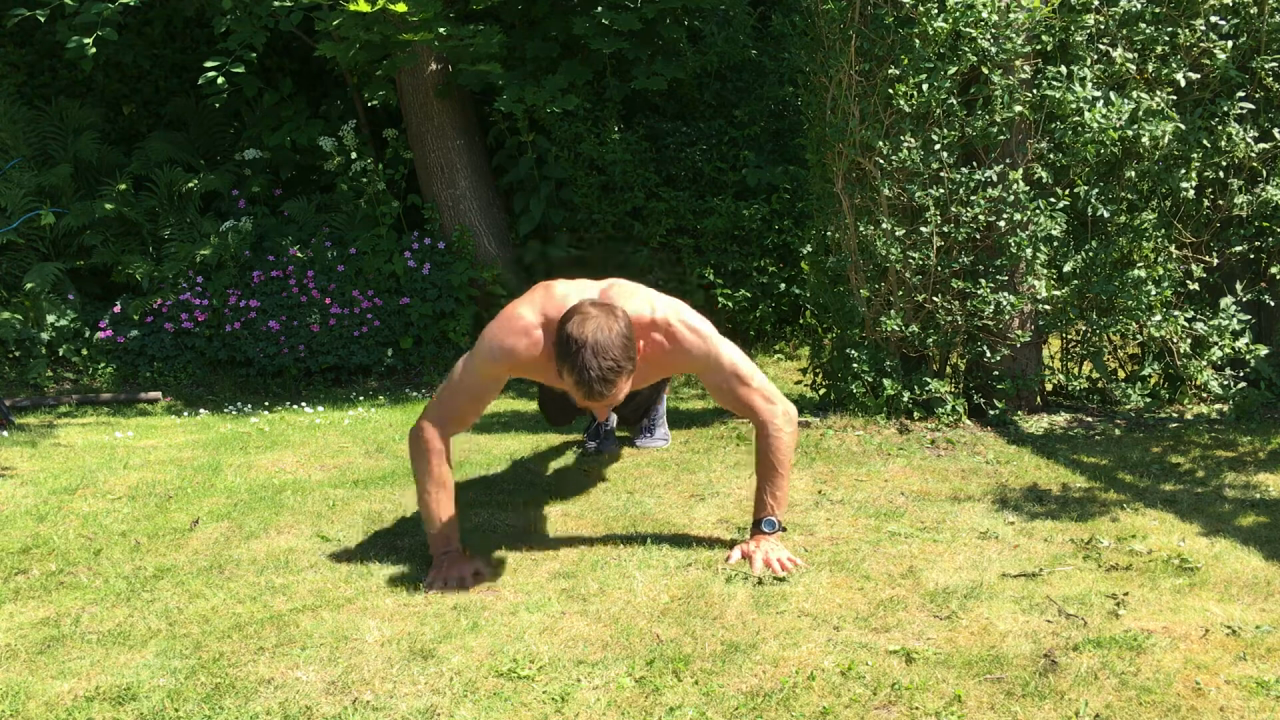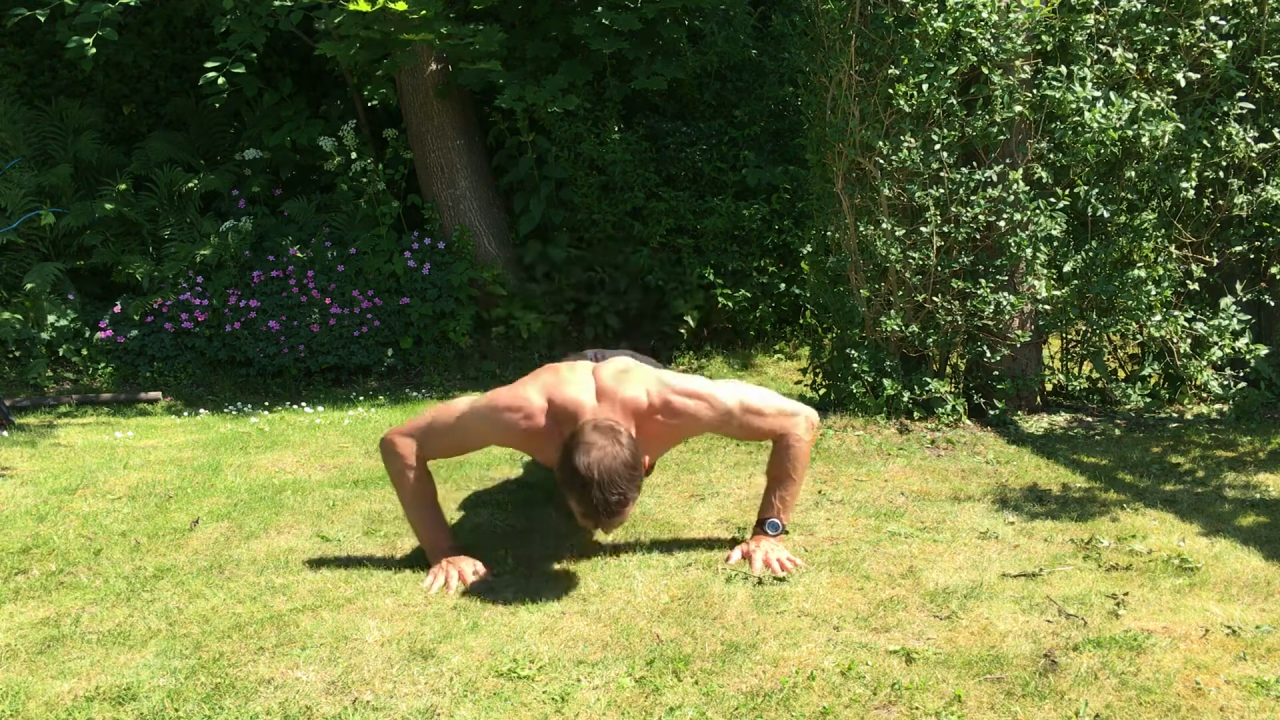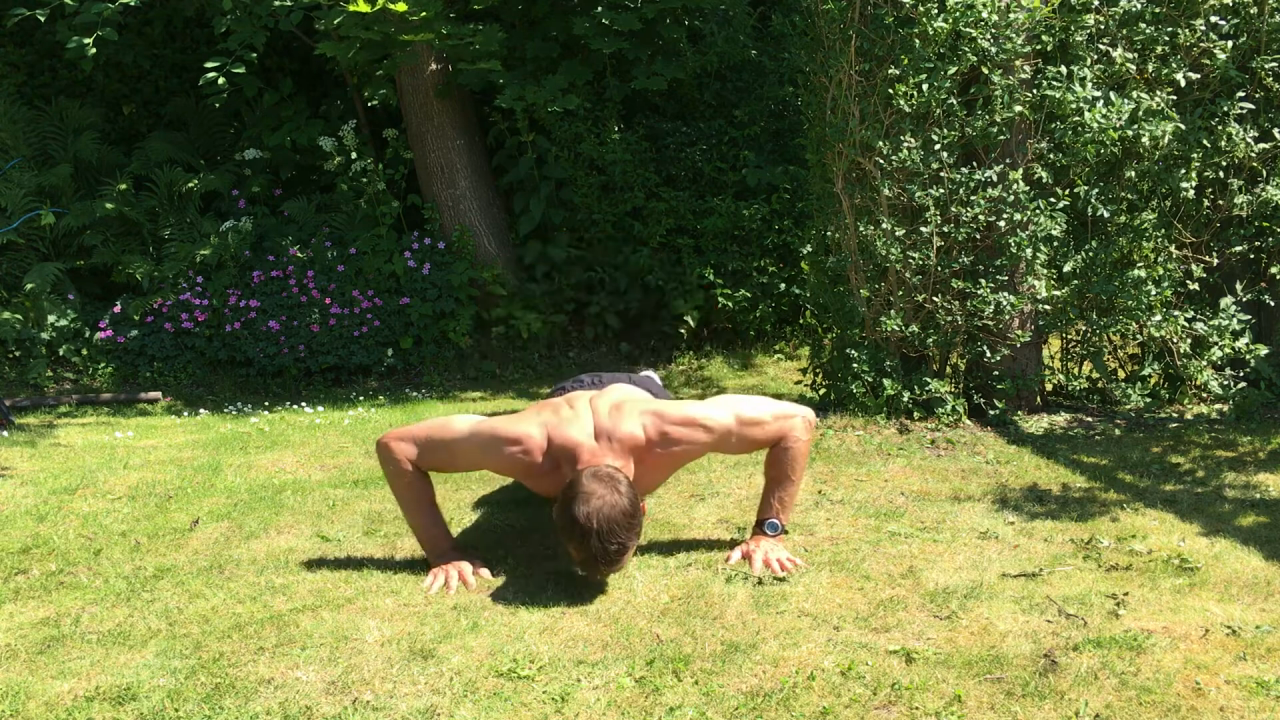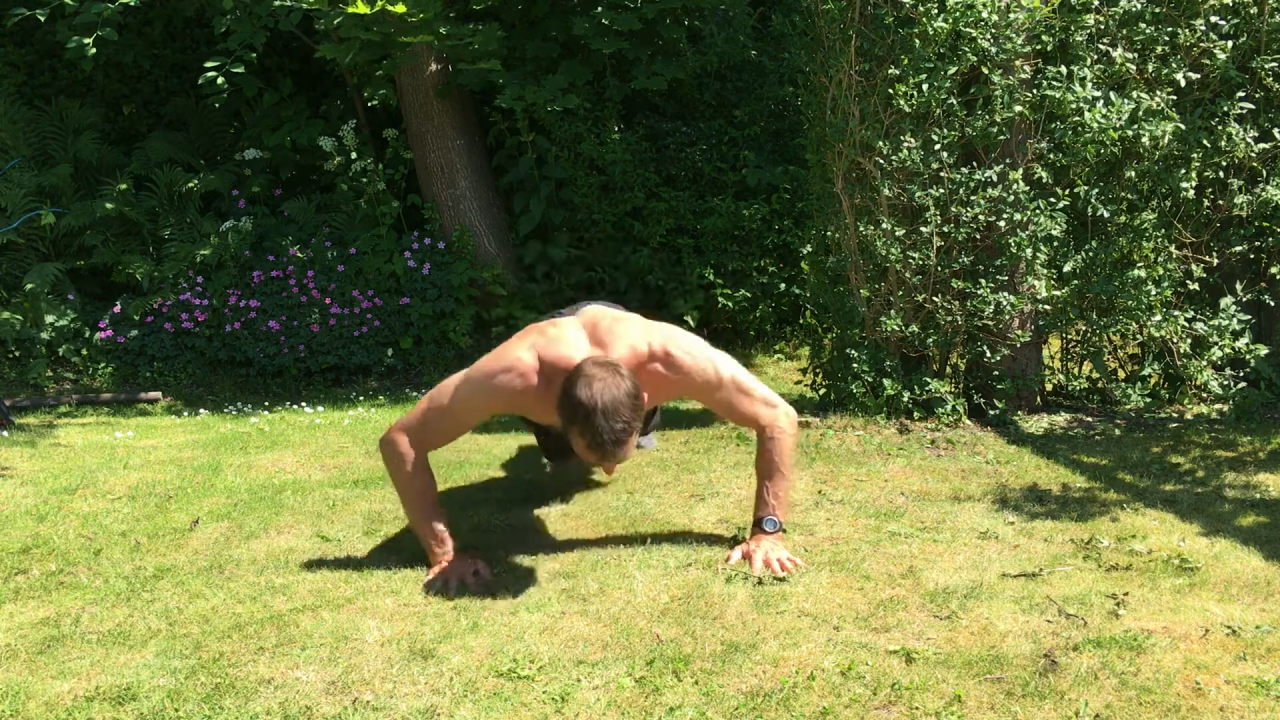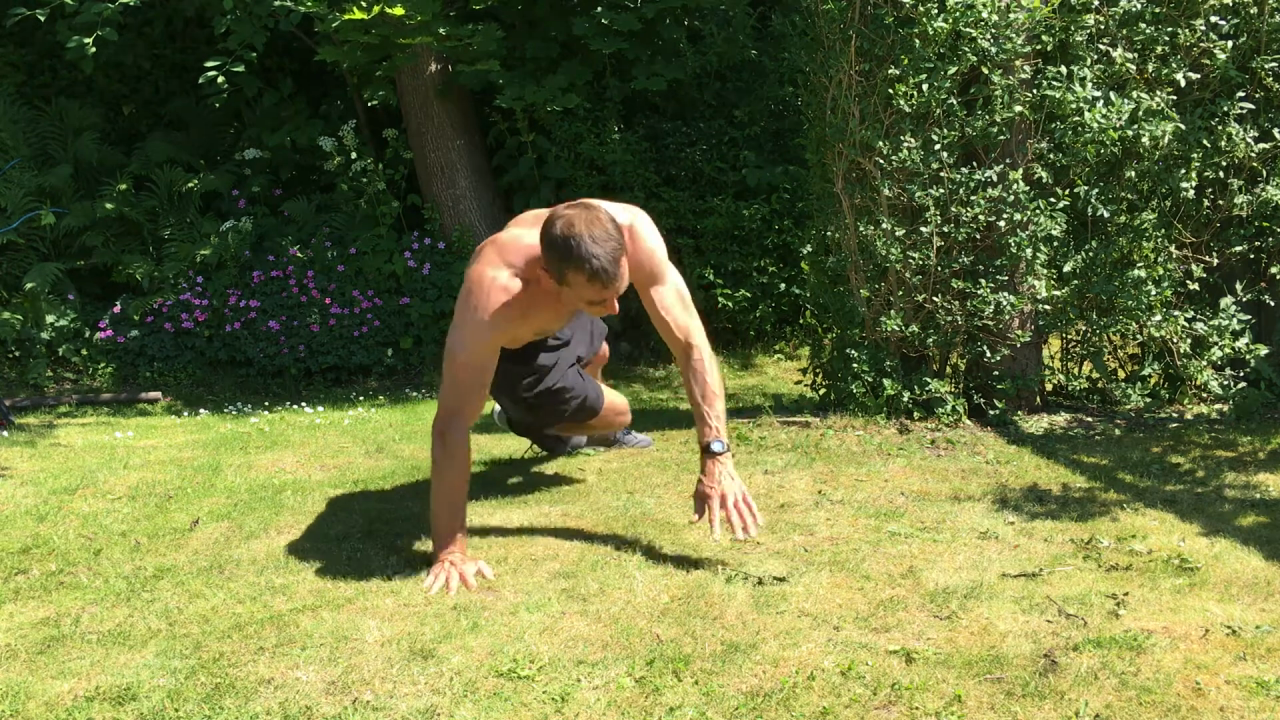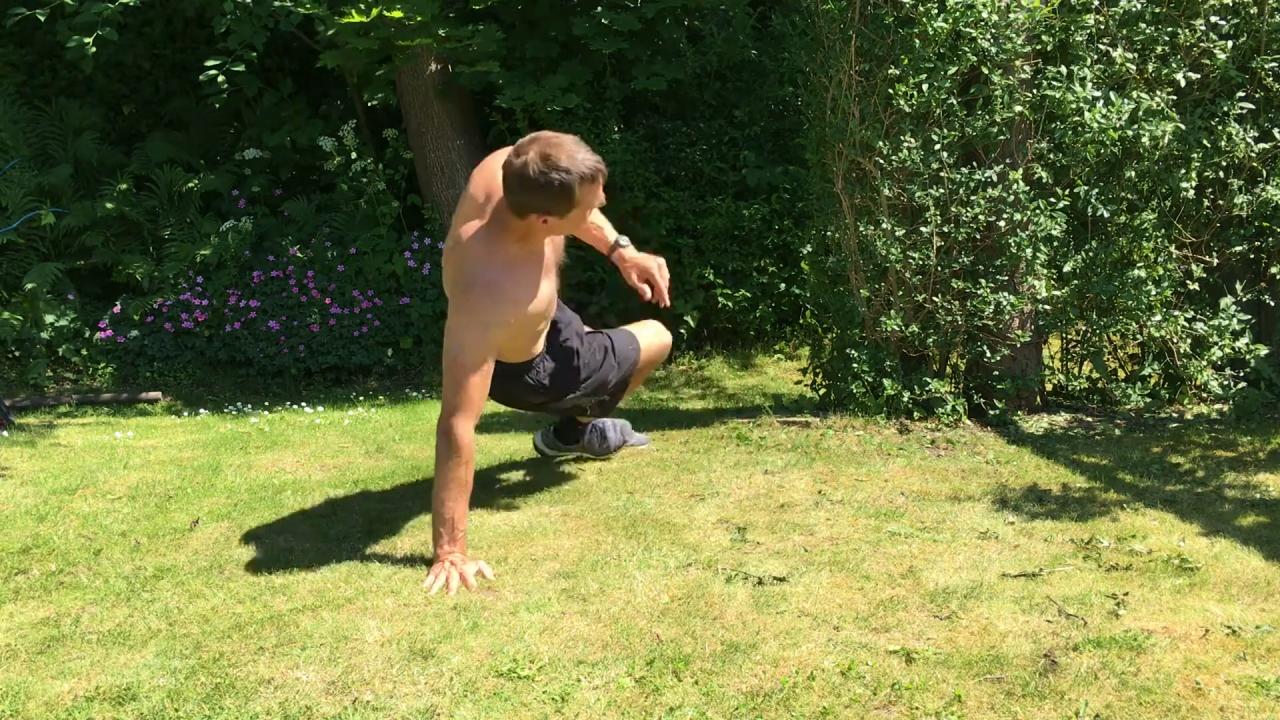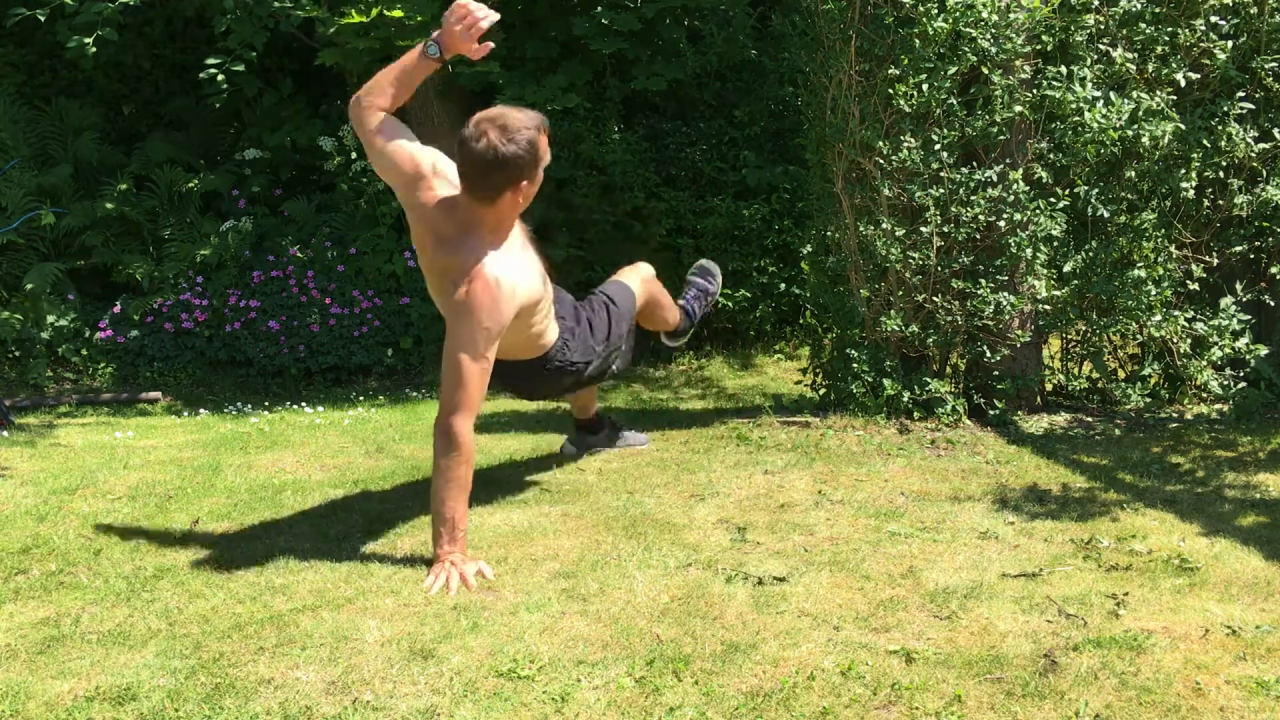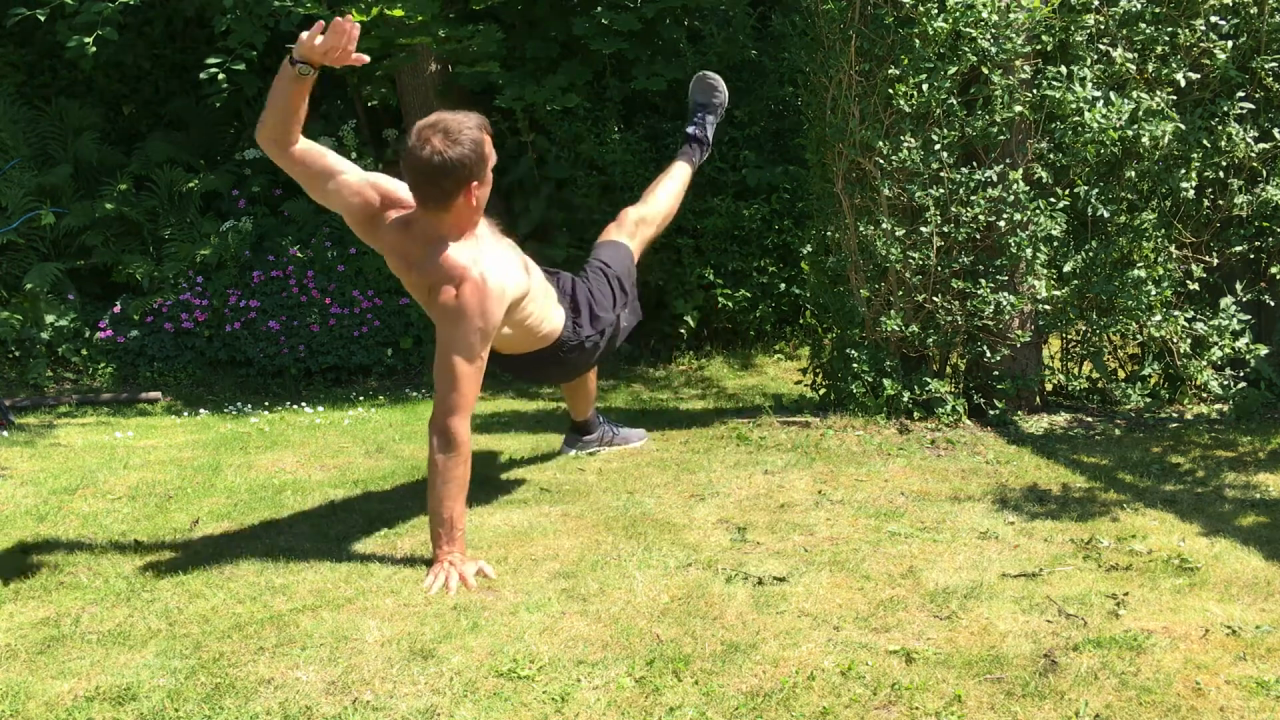
dt=0.3s
person 1, frame 1
left shoulder: (674, 333)
right shoulder: (519, 337)
left elbow: (778, 415)
right elbow: (430, 431)
left wrist: (765, 530)
right wrist: (448, 547)
left knee: (644, 407)
right knee: (568, 414)
left ankle: (650, 411)
person 1, frame 2
left shoulder: (676, 406)
right shoulder: (522, 414)
left elbow: (802, 423)
right elbow: (397, 444)
left wrist: (768, 531)
right wrist: (444, 553)
left hip: (638, 388)
person 1, frame 3
left shoulder: (673, 434)
right shoulder: (524, 447)
left elbow: (800, 422)
right elbow: (393, 447)
left wrist: (768, 533)
right wrist: (442, 554)
left hip: (637, 393)
right hip: (571, 400)
person 1, frame 4
left shoulder: (673, 361)
right shoulder: (514, 377)
left elbow: (779, 419)
right elbow: (398, 440)
left wrist: (768, 529)
right wrist: (443, 552)
person 1, frame 5
left shoulder: (629, 231)
right shoulder: (494, 298)
left elbow: (690, 342)
right elbow: (453, 422)
left wrist: (716, 454)
right wrist: (449, 549)
left hip: (562, 318)
right hip: (512, 351)
left knee: (597, 357)
right knee: (613, 414)
left ankle: (566, 428)
right ankle: (548, 427)
person 1, frame 6
left shoulder: (505, 167)
right shoulder: (486, 290)
left elbow: (573, 206)
right elbow: (457, 424)
left wrist: (621, 250)
right wrist: (450, 552)
left hip: (540, 317)
right hip: (526, 368)
left knee: (591, 344)
right knee: (656, 340)
left ankle: (588, 425)
right ankle: (571, 431)
person 1, frame 7
left shoulder: (430, 183)
right shoulder: (486, 288)
left elbow: (367, 107)
right elbow: (454, 425)
right wrist: (451, 551)
left hip: (508, 342)
right hip: (543, 363)
left knee: (584, 316)
right knee: (640, 278)
left ankle: (591, 430)
right ankle: (680, 321)
person 1, frame 8
left shoulder: (382, 205)
right shoulder: (471, 287)
left elbow: (276, 140)
right elbow: (451, 427)
left wrist: (305, 61)
right wrist: (449, 552)
left hip: (516, 340)
right hip: (566, 335)
right knee: (632, 222)
left ankle: (586, 430)
right ankle: (694, 145)
